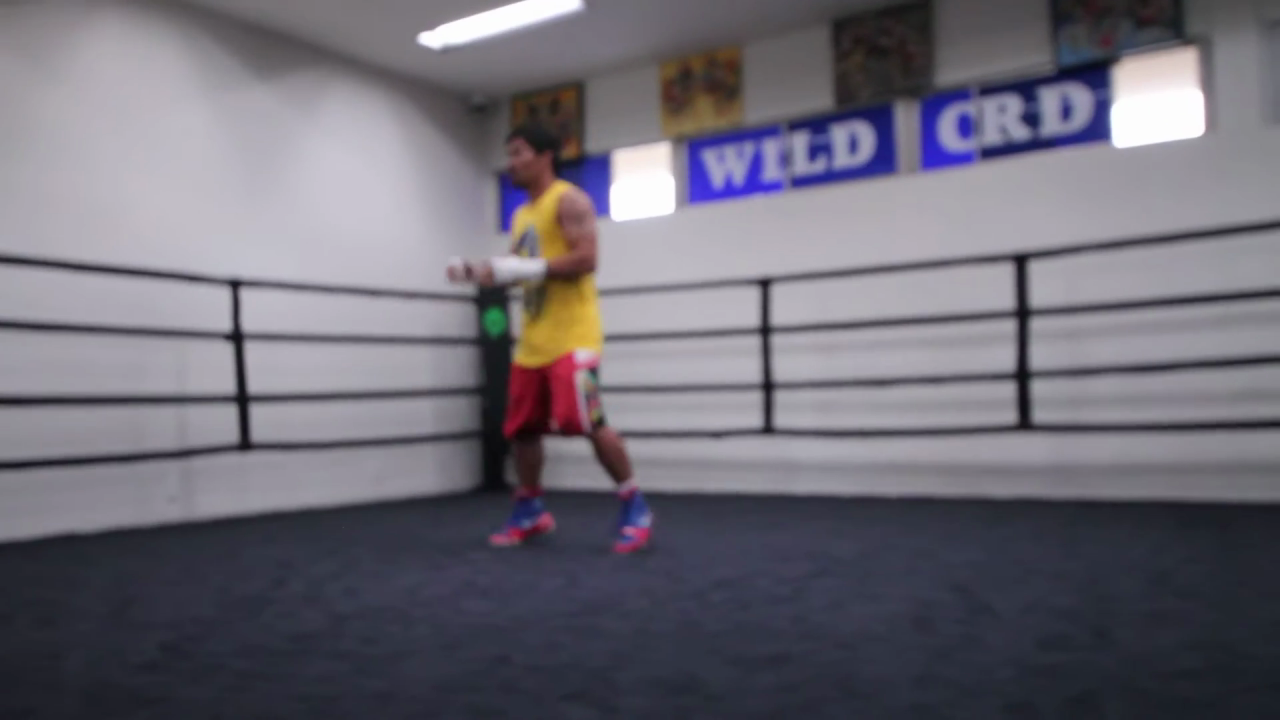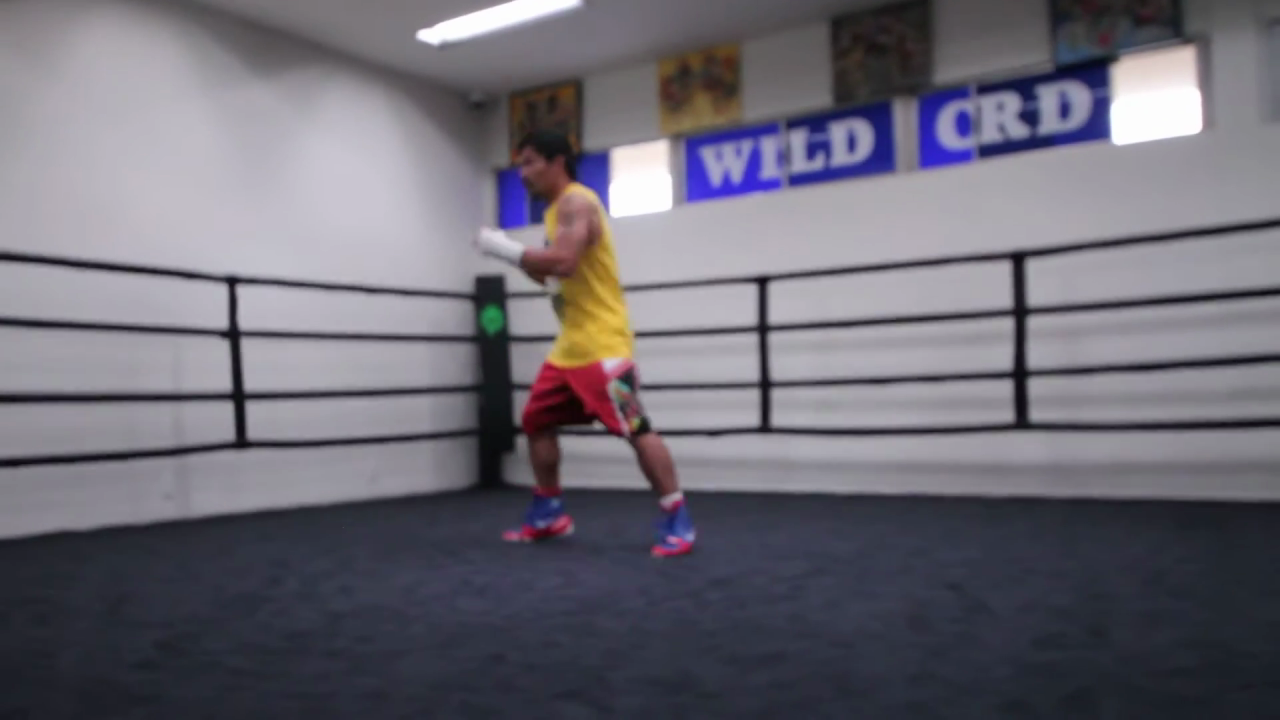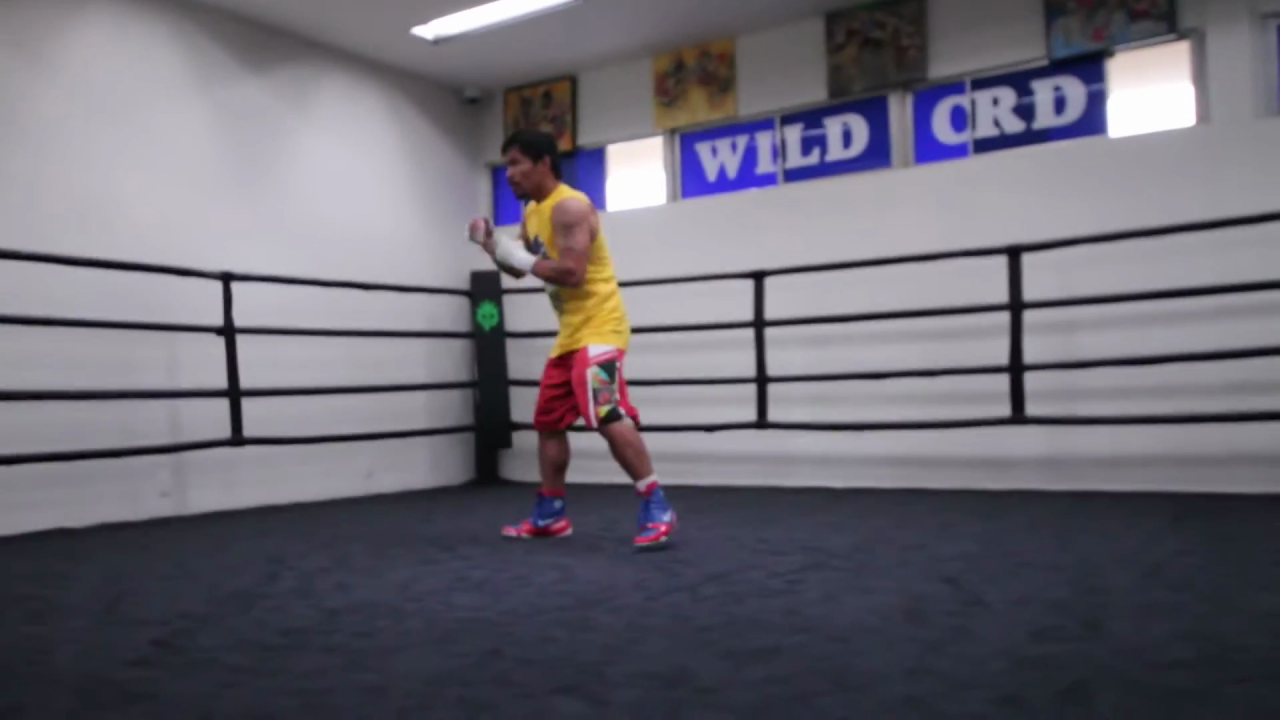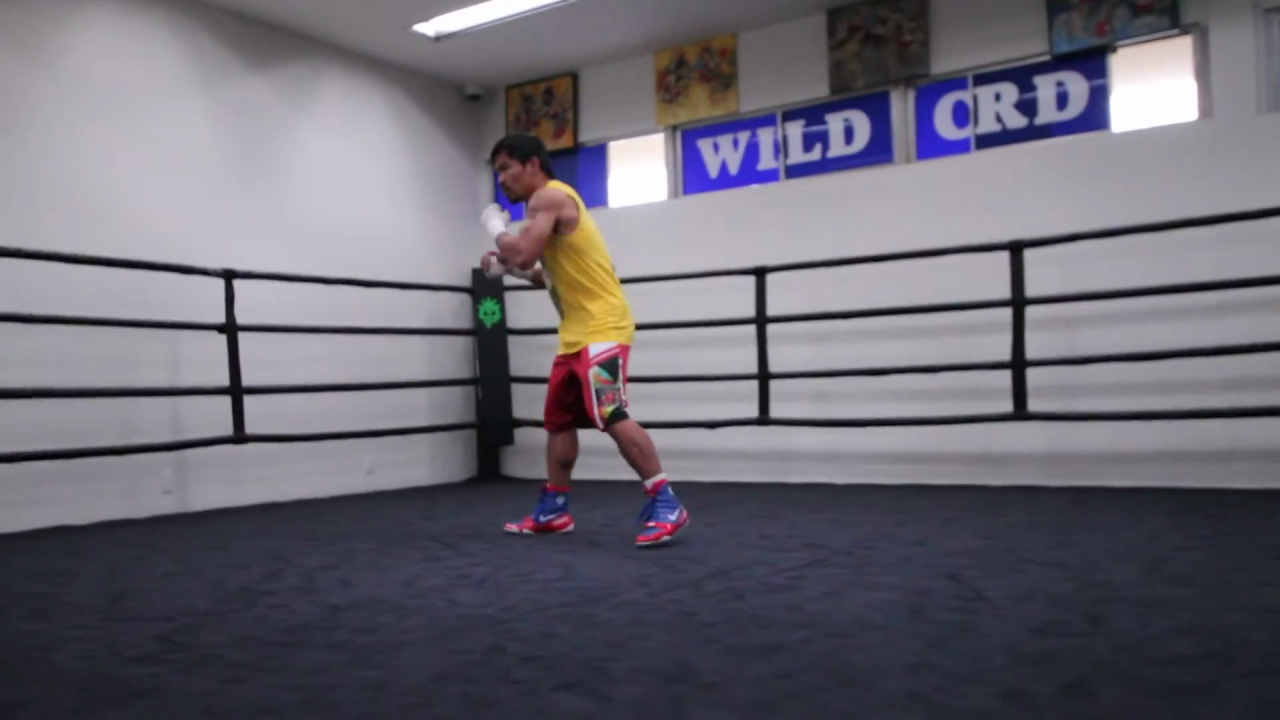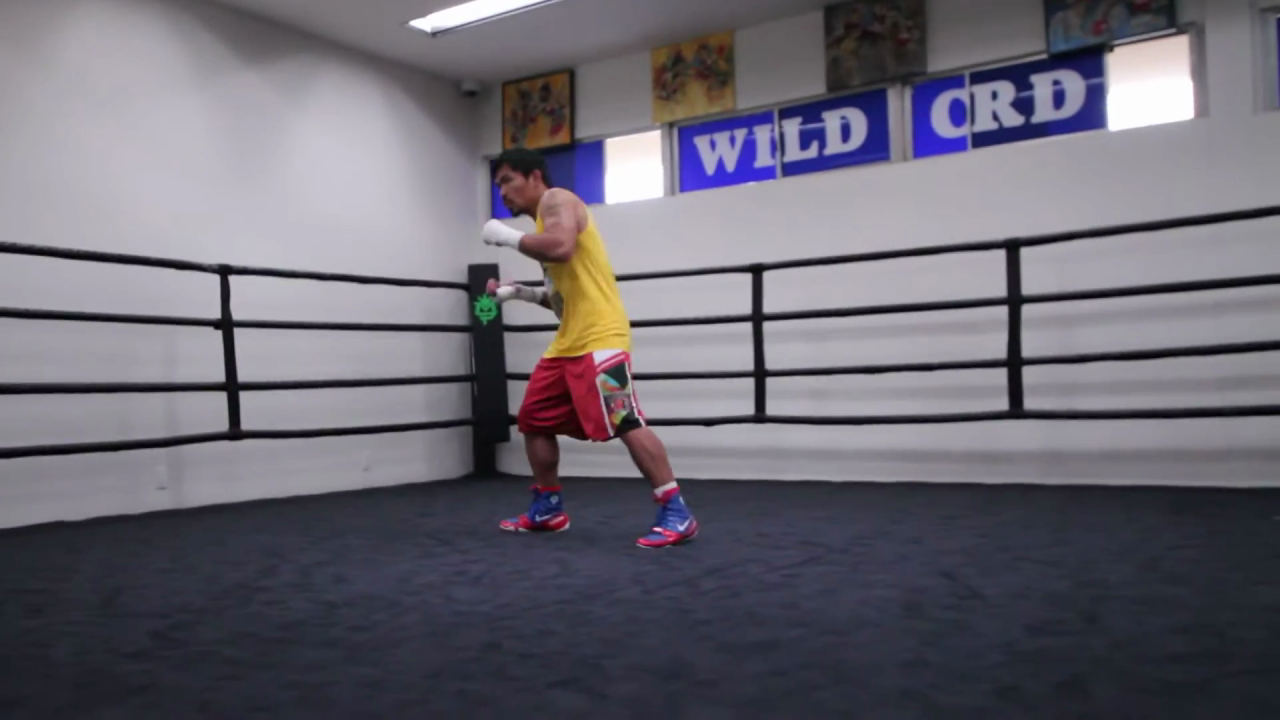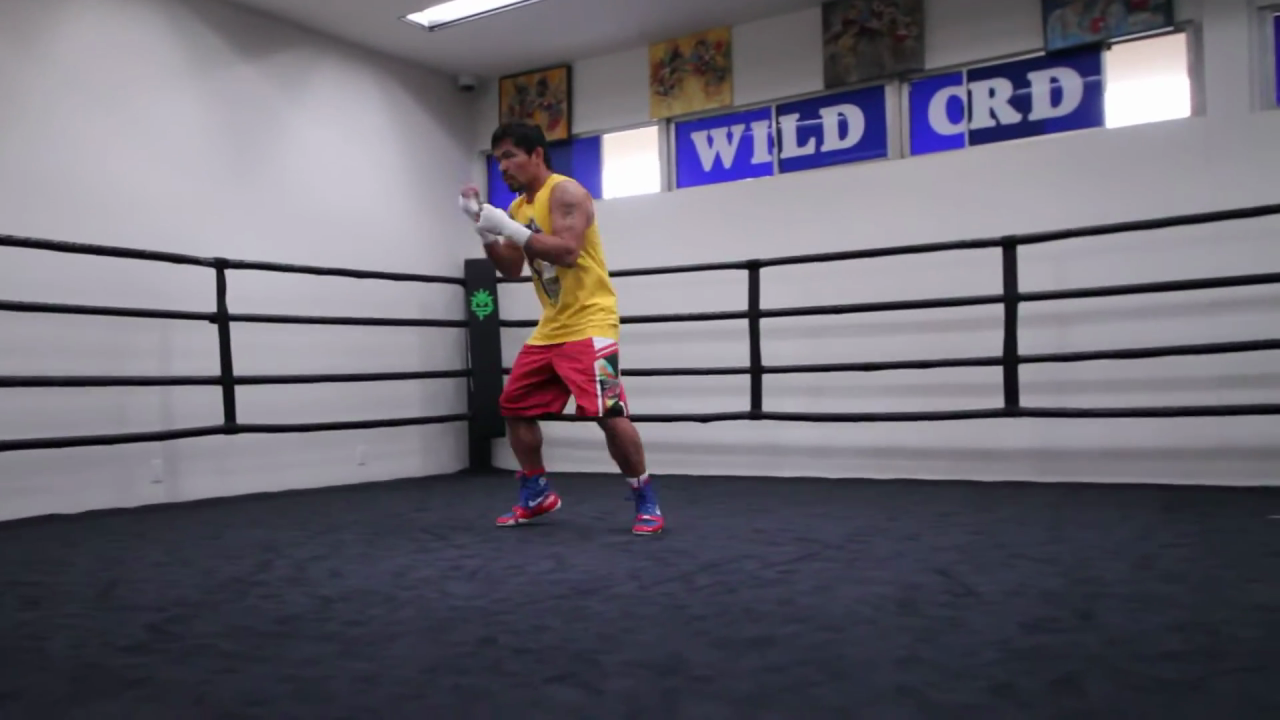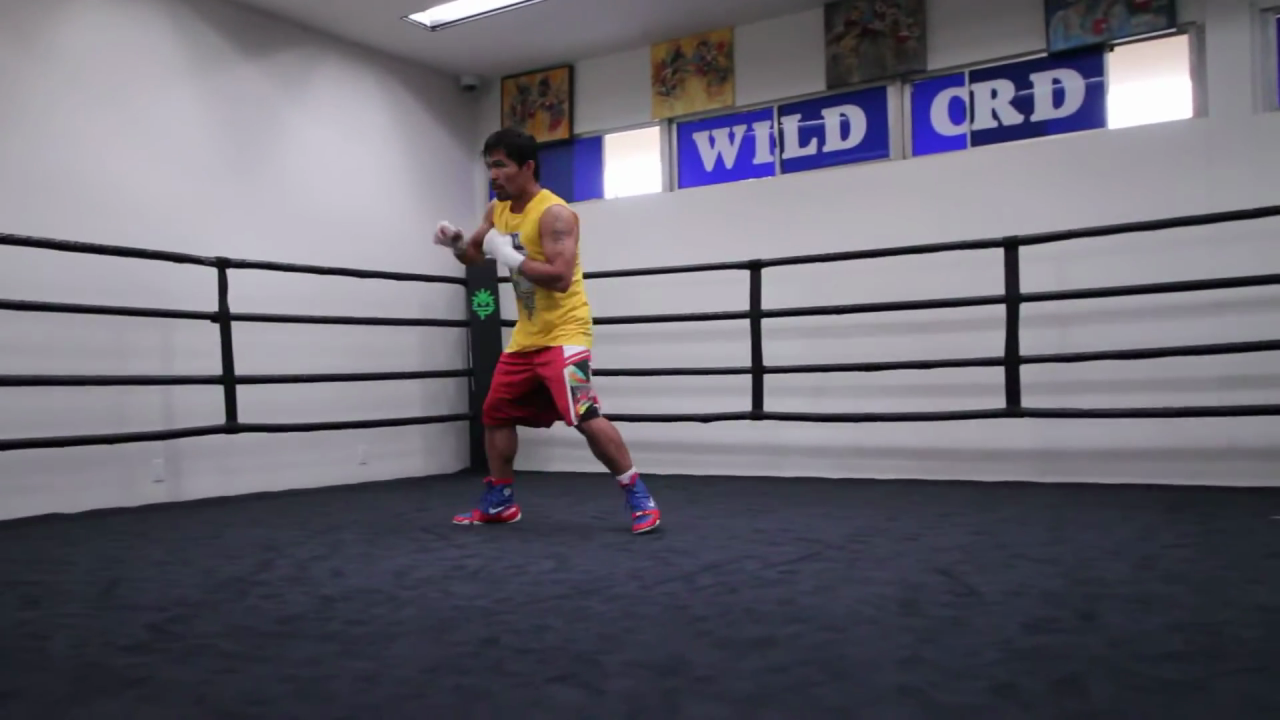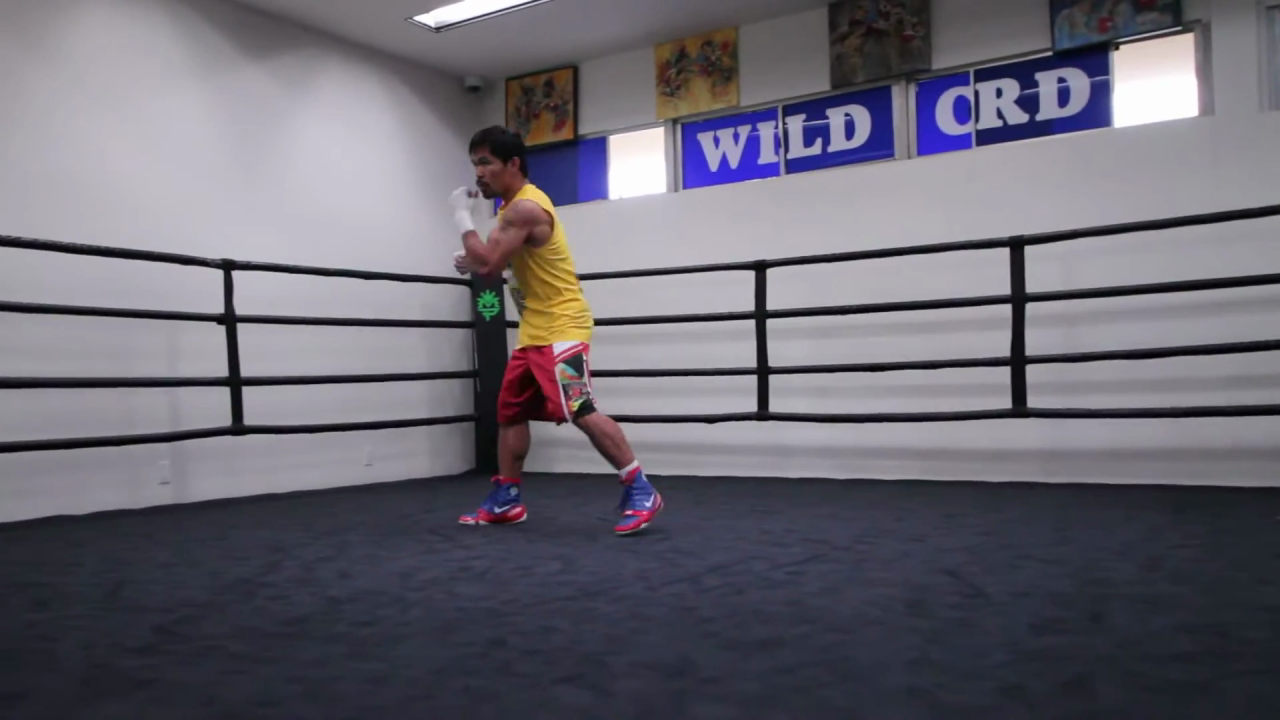
dt=0.2s
person 1, frame 1
left shoulder: (568, 199)
right shoulder: (522, 215)
left elbow: (587, 260)
right elbow: (510, 271)
left wrist: (524, 269)
right wrist: (472, 270)
left hip: (573, 336)
right hip: (533, 343)
left knee: (590, 424)
right knee: (520, 431)
left ankle: (634, 510)
right ankle: (530, 513)
person 1, frame 2
left shoulder: (577, 202)
right shoulder: (555, 211)
left elbow: (561, 263)
left wrist: (505, 247)
right wrist: (514, 257)
left hip: (602, 342)
right hip: (570, 345)
left knee: (635, 429)
right knee: (536, 424)
left ankle: (678, 522)
right ankle: (548, 515)
person 1, frame 3
left shoulder: (570, 206)
right shoulder: (532, 211)
left elbow: (571, 273)
right elbow: (524, 267)
left wrist: (520, 257)
right wrist: (490, 245)
left hip: (599, 328)
right hip: (570, 334)
left knee: (609, 417)
right knee: (548, 423)
left ankle: (656, 507)
right ankle: (550, 514)
person 1, frame 4
left shoulder: (549, 197)
right shoulder: (543, 205)
left elbow: (521, 251)
left wrist: (495, 227)
right wrist: (507, 267)
left hip: (600, 326)
right hip: (577, 332)
left knee: (613, 416)
right knee: (558, 420)
left ankle: (665, 505)
right ankle: (553, 509)
person 1, frame 5
left shoulder: (558, 200)
right shoulder: (548, 220)
left elbow: (559, 247)
left wrist: (507, 236)
right wrist: (519, 292)
left hip: (600, 336)
right hip: (569, 341)
left knee: (625, 423)
right knee: (533, 421)
left ankle: (677, 514)
right ankle: (547, 509)
person 1, frame 6
left shoulder: (566, 191)
right shoulder: (518, 206)
left elbow: (567, 253)
right elbow: (510, 269)
left wrist: (511, 228)
right wrist: (484, 224)
left hip: (589, 323)
right hip: (551, 328)
left knee: (608, 411)
right knee: (514, 406)
left ankle: (646, 500)
right ankle: (537, 493)
person 1, frame 7
left shoulder: (554, 213)
right shoulder: (499, 209)
left elbow: (560, 278)
right elbow: (474, 256)
left wrist: (507, 256)
right wrist: (456, 241)
left hip: (562, 332)
right hip: (526, 338)
left knee: (584, 416)
right knee: (496, 415)
left ankle: (639, 498)
right ankle: (500, 502)
person 1, frame 8
left shoulder: (526, 207)
right shoulder: (513, 204)
left elbow: (489, 265)
right elbow: (491, 260)
left wrist: (463, 219)
right wrist: (470, 256)
left hip: (562, 326)
right hip: (535, 333)
left knee: (581, 411)
right knee: (509, 413)
left ankle: (641, 493)
right ankle: (506, 500)
